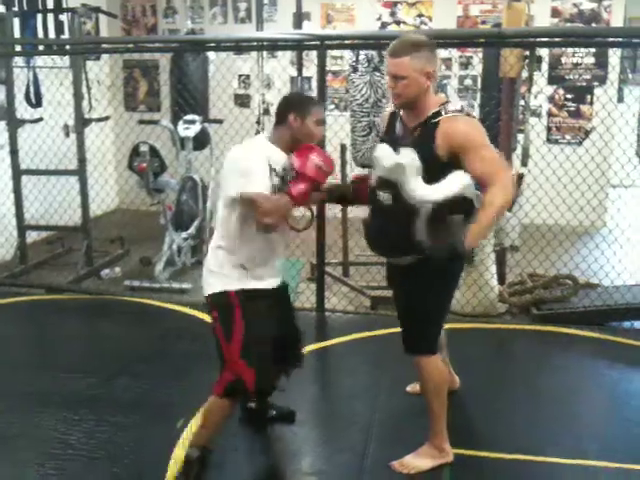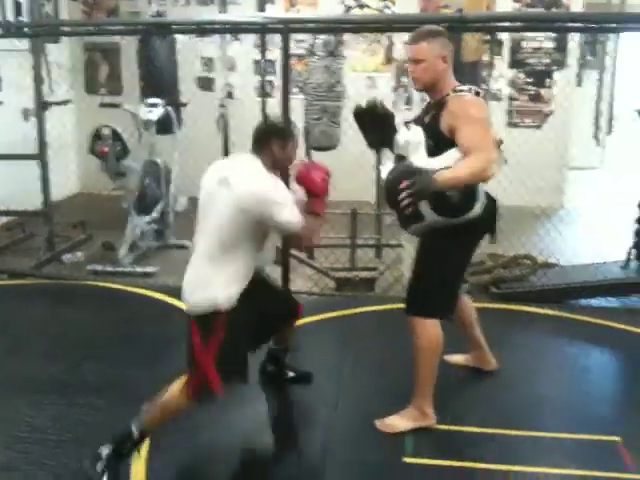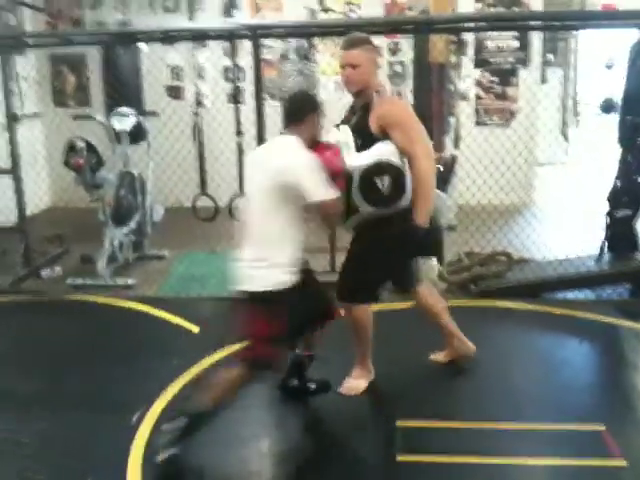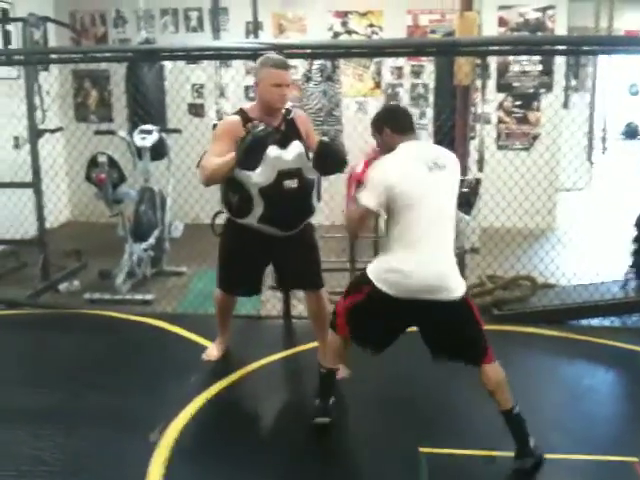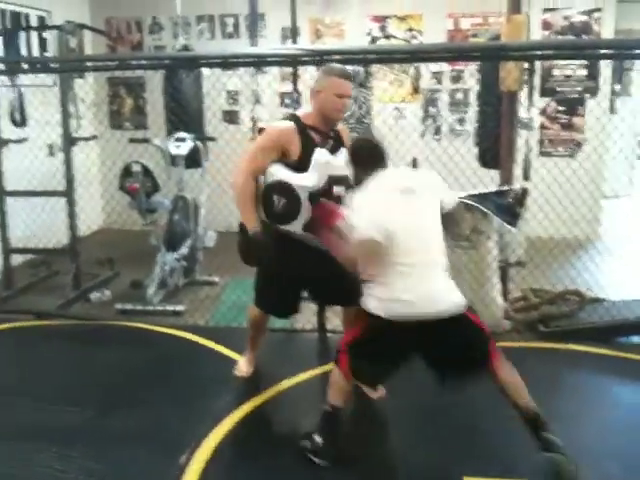
dt=1s
person 1, frame 1
left shoulder: (455, 126)
right shoulder: (391, 119)
left elbow: (503, 185)
left wrist: (465, 241)
right wrist: (345, 190)
left hip: (432, 253)
right hip: (399, 247)
left knee: (421, 342)
right knee: (423, 324)
left ankle: (438, 445)
right ankle: (446, 376)
person 1, frame 2
left shoulder: (464, 105)
right shoulder: (434, 105)
left elbow: (483, 164)
right elbow: (423, 153)
left wrist: (432, 181)
right wrist: (387, 133)
left hip: (457, 221)
right hip: (446, 218)
left knee: (422, 308)
right knee: (446, 291)
left ankle: (422, 408)
right ankle: (481, 354)
person 1, frame 3
left shoulder: (388, 107)
right shoulder: (357, 109)
left elbow: (423, 158)
left wrist: (419, 221)
left hip: (387, 219)
right hip: (377, 215)
left knee: (352, 293)
right knee: (407, 282)
left ankle: (364, 366)
right ankle: (456, 341)
person 1, frame 4
left shoulder: (299, 119)
right shoulder: (233, 125)
left elbow: (319, 156)
right elbow: (207, 175)
left wrist: (330, 156)
right wrist: (239, 156)
left hip: (294, 224)
right hip: (247, 227)
left knee: (314, 289)
right knee: (228, 289)
left ankle: (325, 352)
right ankle: (222, 339)
person 1, frame 5
left shoulder: (340, 134)
right shoulder: (284, 132)
right elbow: (243, 175)
right wrist: (253, 227)
right hip: (287, 241)
left knee: (354, 304)
right knee: (265, 306)
right ankle: (251, 353)
person 2, frame 1
left shoulder: (283, 159)
right shoulder: (249, 156)
right elbow: (266, 217)
right wrist: (301, 186)
left hip: (267, 279)
right hip: (234, 284)
left knee: (284, 354)
right knee: (239, 380)
left ankle: (259, 404)
person 2, frame 2
left shoulder: (224, 167)
right shoulder: (266, 187)
right elbow: (302, 235)
right wrist: (317, 196)
left hip: (238, 278)
right hip: (214, 296)
left knee: (288, 310)
right knee: (201, 387)
left ankle: (275, 365)
right ankle: (117, 449)
person 2, frame 3
left shoulder: (264, 153)
right shoulder: (300, 159)
right elbow: (331, 213)
right wrist: (330, 172)
left hip: (282, 265)
right hip: (268, 278)
left knee: (319, 313)
right knee: (257, 362)
left ankle: (296, 377)
right ankle: (186, 421)
person 2, frame 4
left shoulder: (386, 167)
right shoulder: (450, 160)
left elbow: (355, 225)
left wrist: (356, 193)
left hip: (393, 278)
right hip: (444, 282)
left knee: (343, 318)
right knee: (483, 357)
left ankle: (324, 400)
right ankle: (524, 445)
person 2, frame 5
left shoulder: (365, 200)
right shoulder: (426, 180)
left elbow: (364, 264)
right elbow: (450, 206)
left hip: (390, 308)
right hip: (444, 302)
left knee: (346, 359)
right knee: (493, 361)
left ankle: (324, 440)
right ankle: (544, 436)
